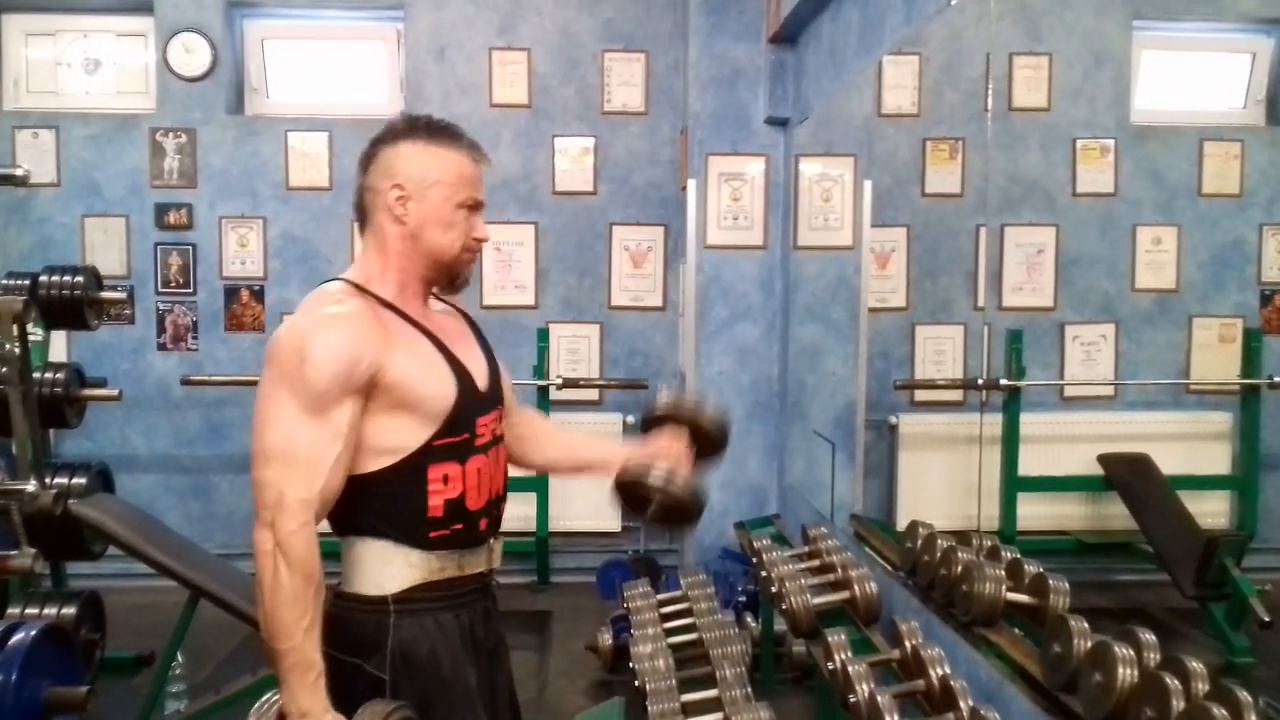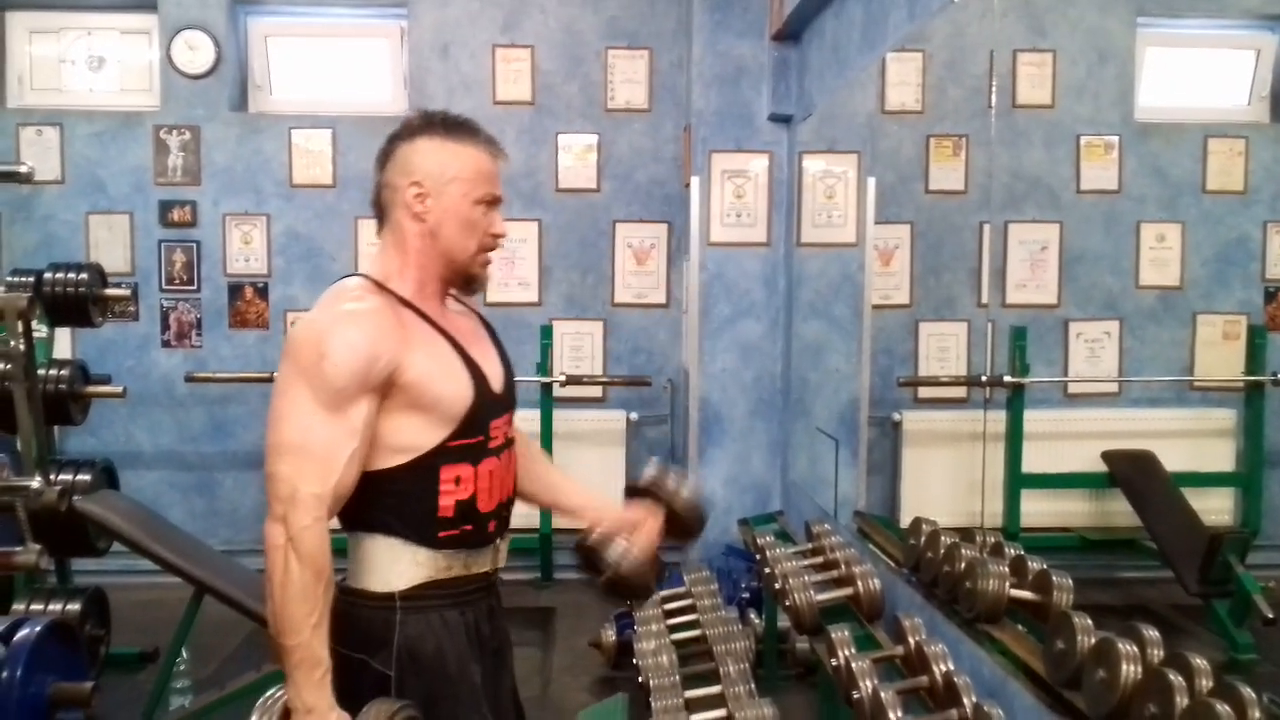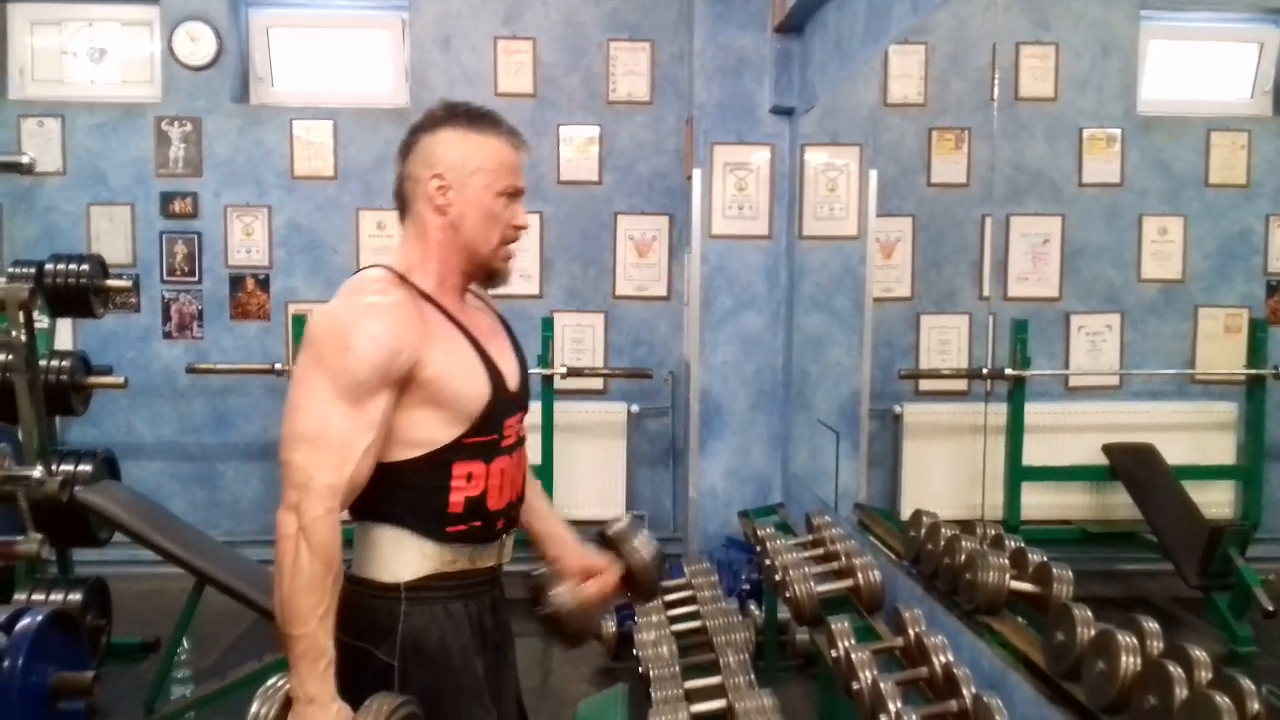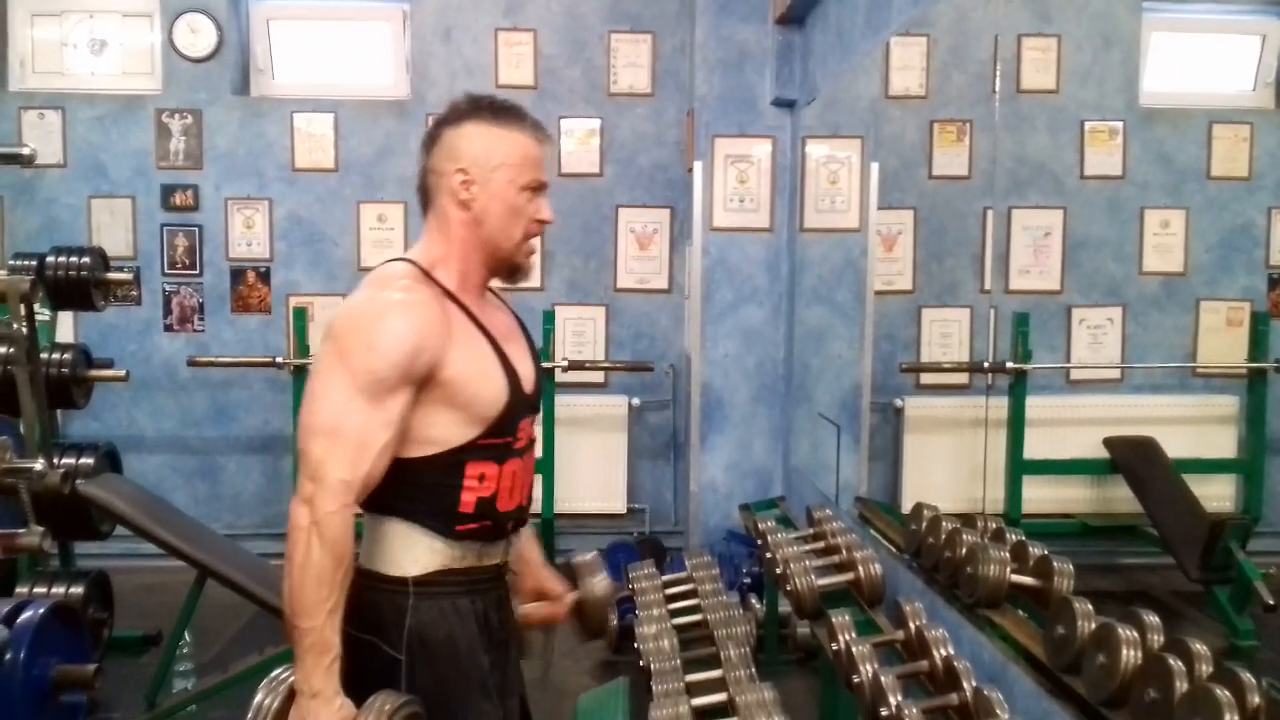
dt=0.1s
person 1, frame 1
left shoulder: (446, 321)
right shoulder: (334, 332)
left elbow: (512, 430)
right elbow: (283, 525)
left wrist: (636, 454)
left hip: (470, 614)
right hip: (397, 633)
person 1, frame 2
left shoulder: (460, 320)
right shoulder: (353, 329)
right elbow: (295, 521)
left wrist: (608, 513)
left hip: (475, 612)
right hip: (403, 630)
person 1, frame 3
left shoulder: (471, 314)
right shoulder: (375, 321)
right elbow: (306, 511)
left wrist: (570, 552)
left hip: (475, 609)
right hip: (405, 627)
person 1, frame 4
left shoulder: (487, 309)
right shoulder: (399, 315)
right elbow: (323, 503)
left wrist: (529, 571)
left hip: (478, 603)
right hip: (413, 617)
